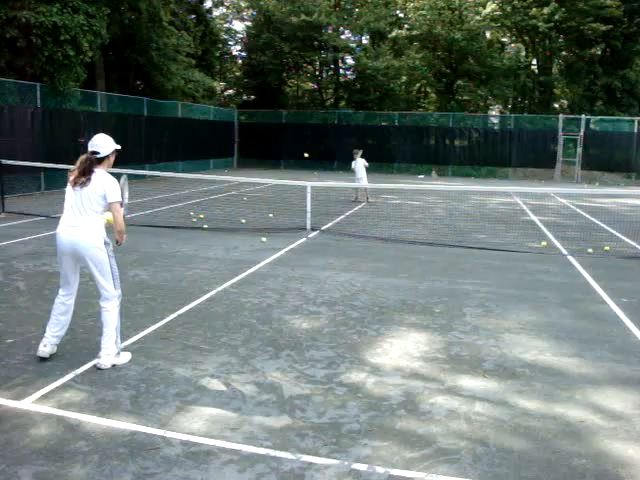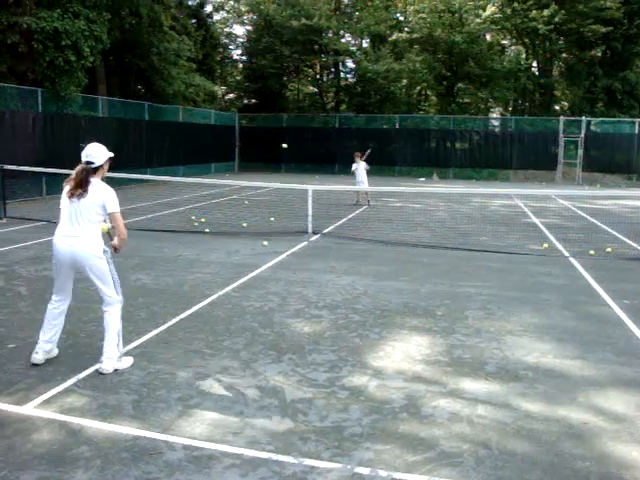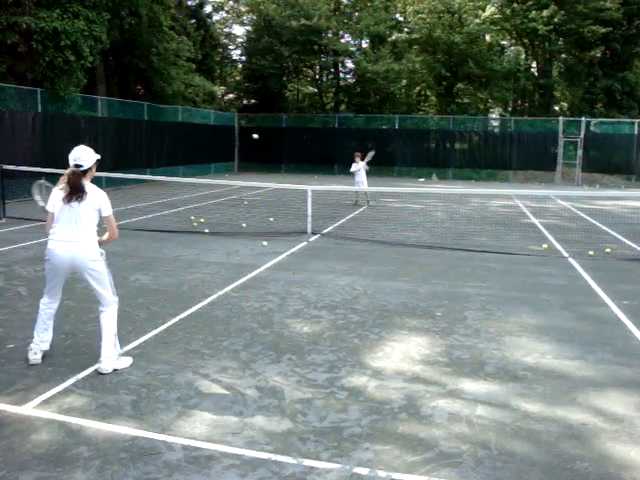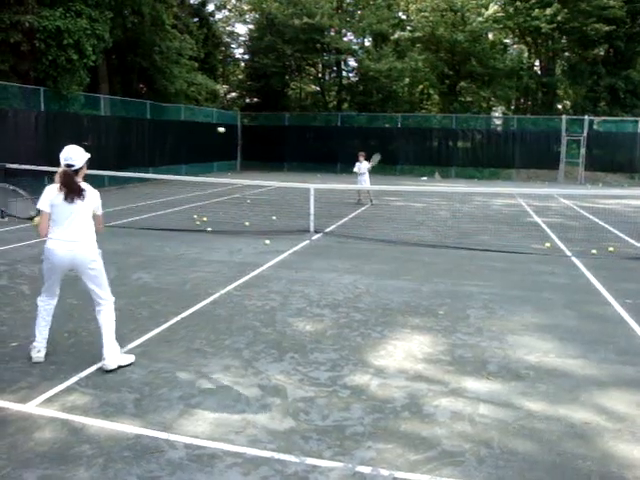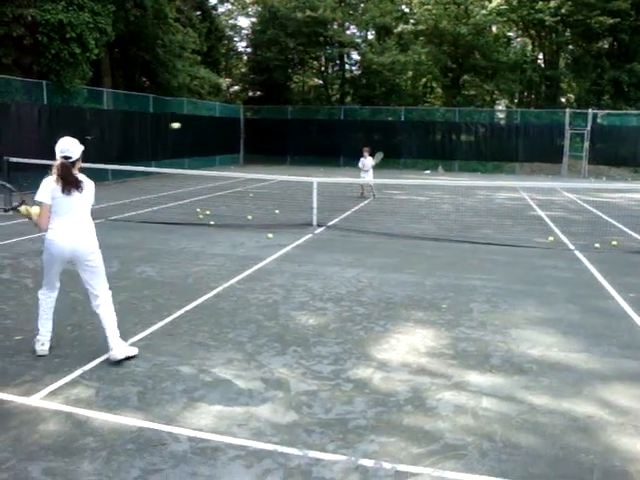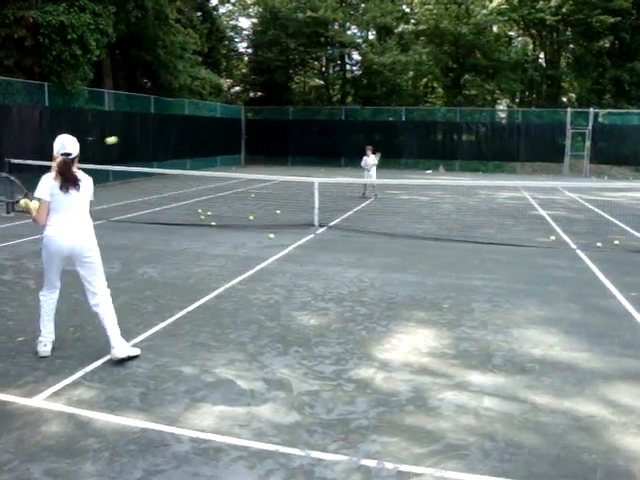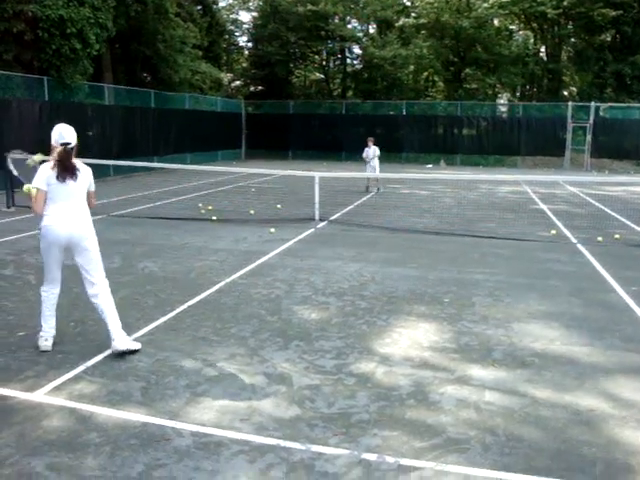
dt=0.1s
person 1, frame 1
left shoulder: (75, 177)
right shoulder: (109, 182)
left elbow: (74, 211)
right elbow: (119, 224)
right wrist: (120, 238)
left hip: (65, 236)
right hip: (90, 240)
left knee: (66, 292)
right knee: (110, 296)
left ankle: (48, 342)
right ankle: (108, 353)
person 1, frame 2
left shoulder: (69, 187)
right shoulder: (106, 191)
left elbow: (70, 221)
right elbow: (121, 233)
right wrist: (117, 244)
left hip: (61, 245)
right hip: (89, 249)
left knee: (59, 298)
right knee: (112, 301)
left ankle: (43, 349)
right ankle: (110, 359)
person 1, frame 3
left shoulder: (58, 191)
right shoulder: (98, 195)
left elbow: (49, 228)
right elbow: (113, 234)
right wrist: (101, 240)
left hip: (57, 251)
right hip: (86, 252)
left knee: (49, 299)
right knee: (108, 303)
left ankle: (36, 349)
right ankle: (109, 358)
person 1, frame 4
left shoulder: (51, 191)
right shoulder: (92, 193)
left elbow: (43, 231)
left wrist: (38, 222)
left hip: (56, 251)
right hip: (85, 252)
left knee: (47, 297)
right knee: (104, 303)
left ankle: (38, 347)
right ankle: (111, 355)
person 1, frame 5
left shoulder: (49, 183)
right shoulder: (88, 184)
left elbow: (43, 224)
left wrist: (32, 215)
left hip: (57, 242)
right hip: (86, 243)
left knee: (48, 289)
right knee: (101, 296)
left ankle: (43, 341)
right ankle: (116, 346)
person 1, frame 6
left shoulder: (48, 180)
right shoulder: (87, 181)
left elbow: (41, 220)
left wrist: (31, 210)
left hip: (55, 239)
right hip: (83, 240)
left knee: (49, 290)
right knee: (99, 295)
left ankle: (45, 342)
right ankle: (118, 345)
person 1, frame 7
left shoulder: (45, 169)
right shoulder: (85, 170)
left elbow: (38, 209)
left wrist: (41, 202)
left hip: (53, 229)
right hip: (81, 229)
left knee: (51, 284)
right knee: (98, 285)
left ankle: (46, 337)
right ankle: (118, 338)
